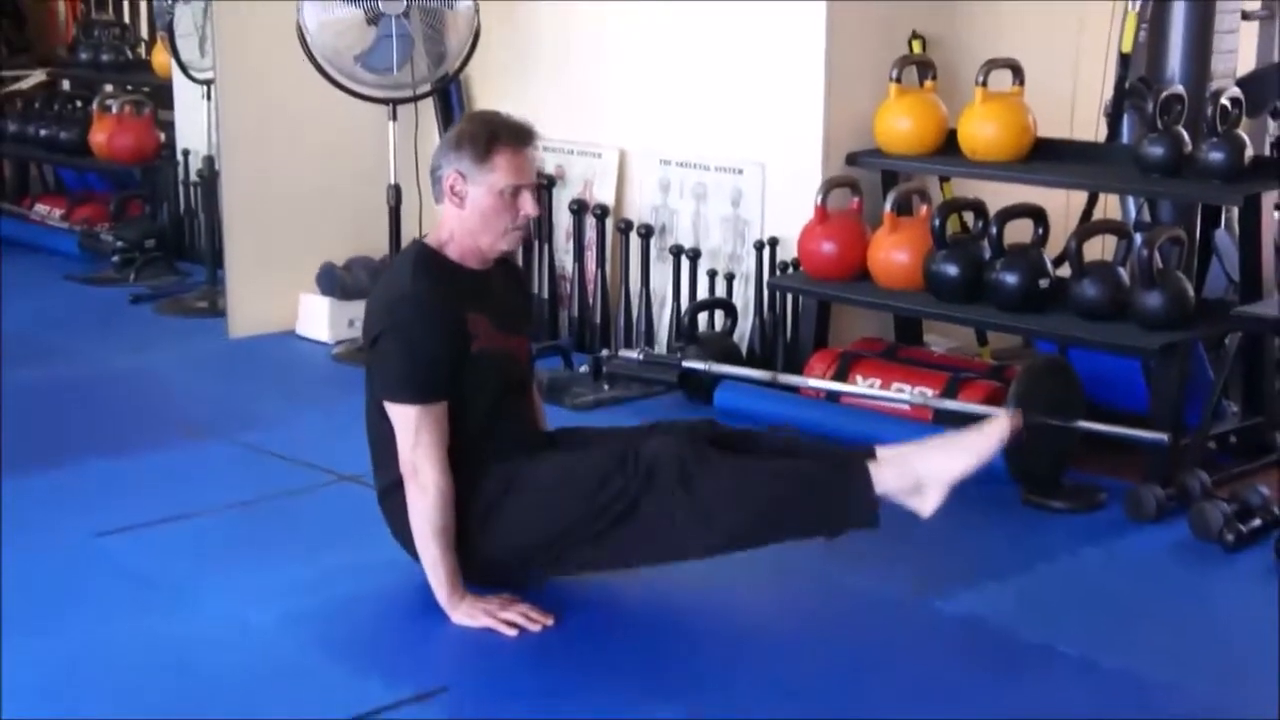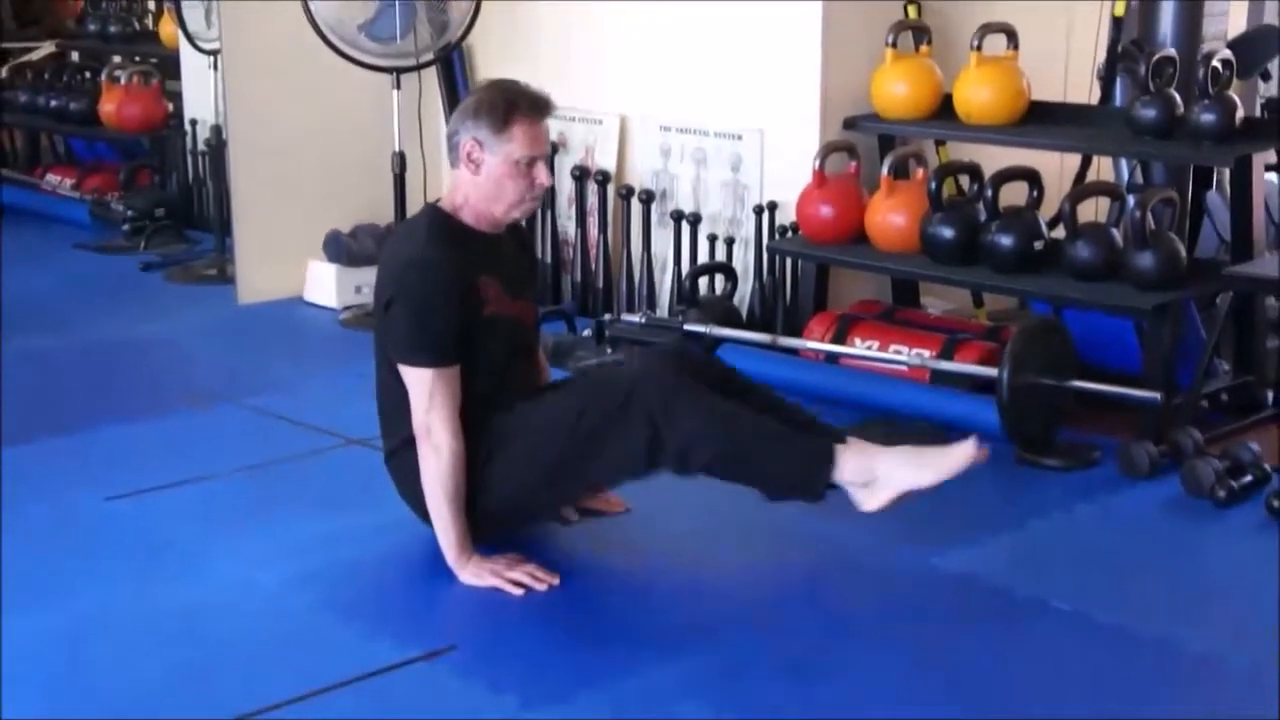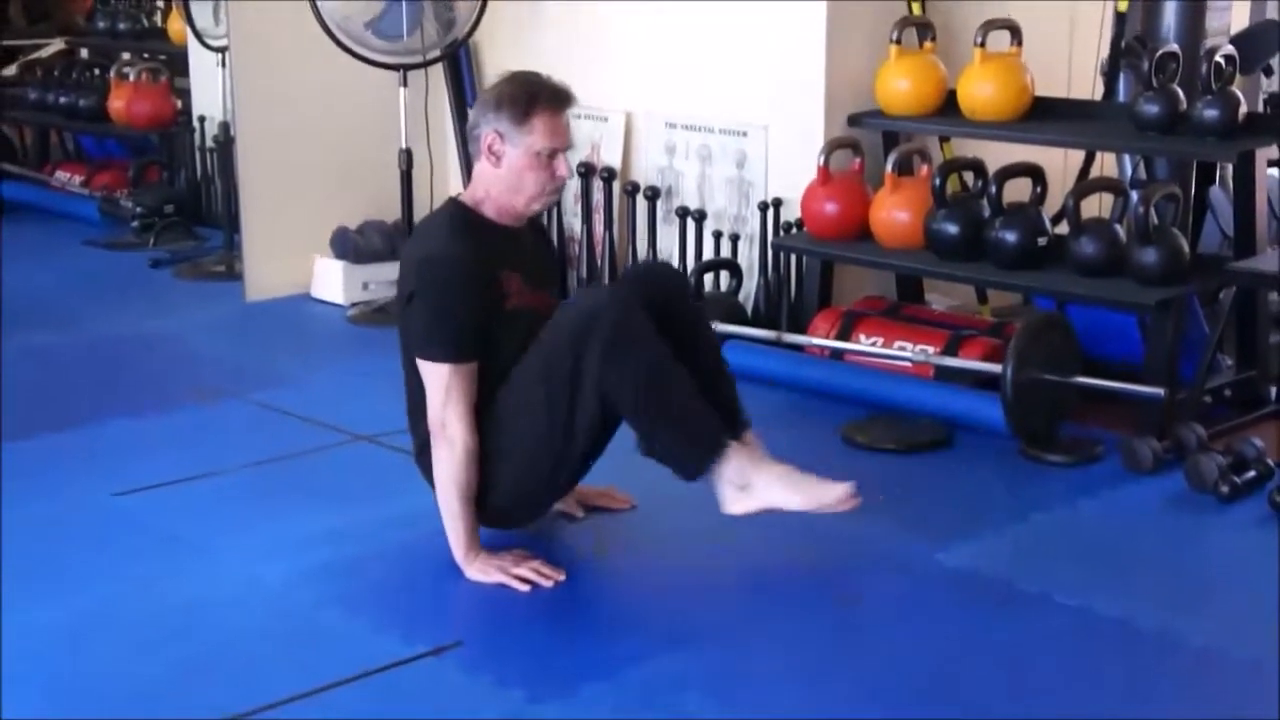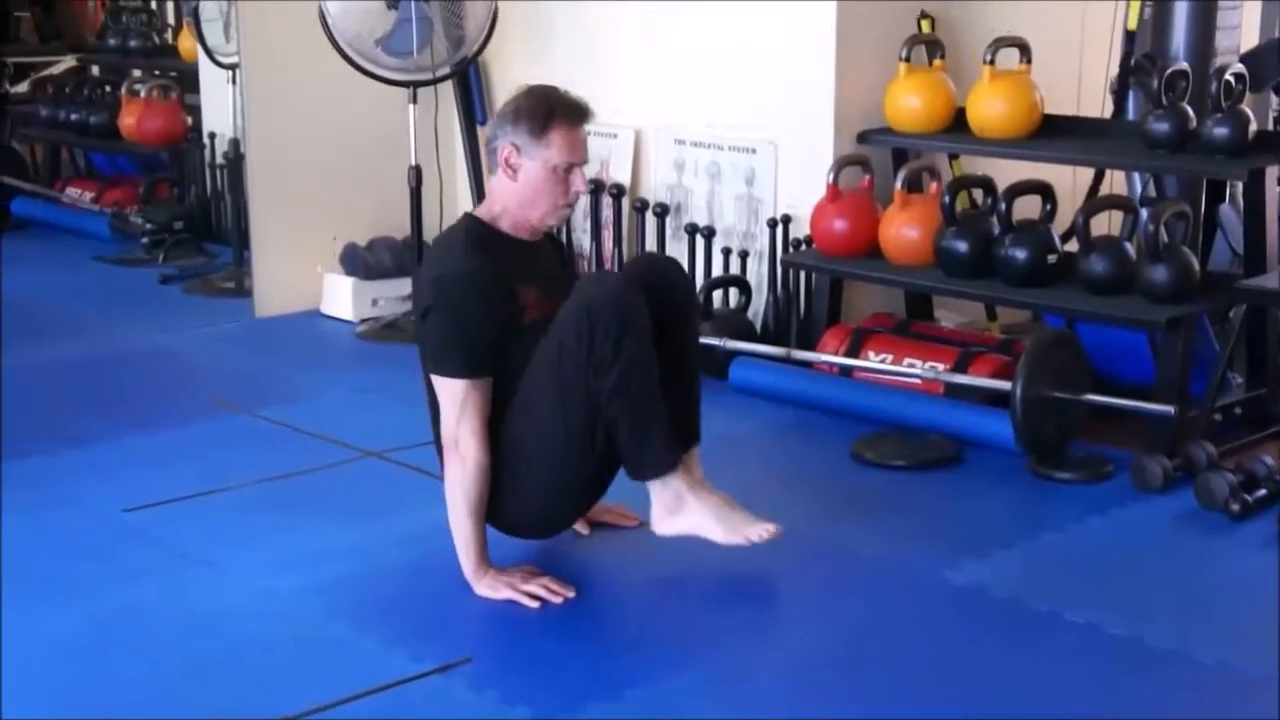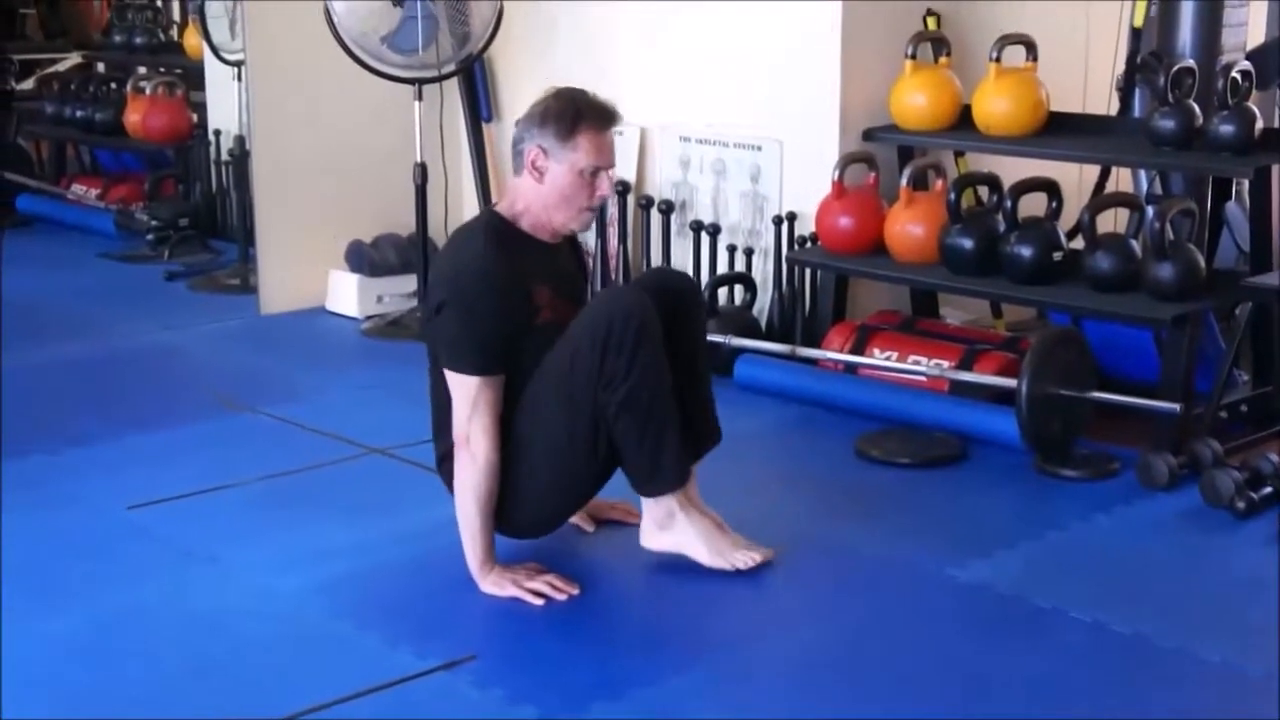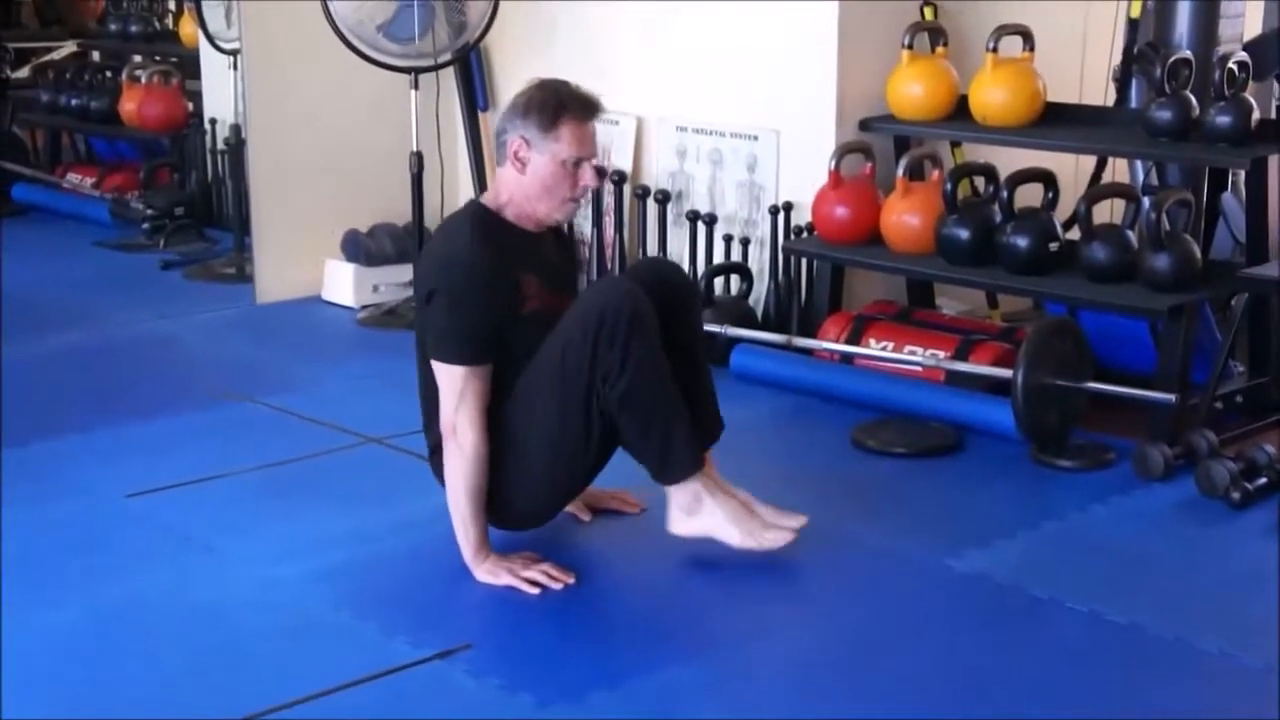
dt=0.3s
person 1, frame 1
left shoulder: (501, 276)
right shoulder: (413, 302)
right elbow: (421, 462)
left wrist: (563, 504)
right wrist: (454, 598)
left hip: (515, 472)
right hip: (465, 517)
left knee: (688, 443)
right knee: (667, 477)
left ankle: (897, 470)
right ankle: (892, 480)
person 1, frame 2
left shoulder: (507, 239)
right shoulder: (426, 264)
right elbow: (434, 425)
left wrist: (561, 464)
right wrist: (463, 560)
left hip: (512, 440)
right hip: (460, 477)
left knee: (680, 367)
right knee: (651, 395)
left ankle: (859, 459)
right ankle: (855, 469)
person 1, frame 3
left shoulder: (526, 233)
right shoulder: (446, 257)
right elbow: (447, 418)
left wrist: (558, 479)
right wrist: (470, 554)
left hip: (529, 455)
right hip: (495, 475)
left knee: (659, 285)
right knee: (604, 315)
left ankle: (740, 456)
right ankle: (733, 473)
person 1, frame 4
left shoulder: (541, 245)
right shoulder: (462, 271)
right elbow: (461, 433)
left wrist: (574, 497)
right wrist: (478, 571)
left hip: (561, 467)
right hip: (520, 487)
left knee: (659, 278)
right knee: (605, 301)
left ankle: (678, 478)
right ankle: (670, 494)
person 1, frame 5
left shoulder: (559, 244)
right shoulder: (479, 266)
right elbow: (472, 430)
left wrist: (573, 493)
right wrist: (484, 568)
left hip: (547, 462)
right hip: (512, 485)
left knee: (669, 293)
right knee: (622, 316)
left ankle: (674, 499)
right ankle: (666, 514)
person 1, frame 6
left shoulder: (547, 236)
right shoulder: (467, 258)
right elbow: (460, 420)
left wrist: (570, 479)
right wrist: (480, 557)
left hip: (542, 451)
right hip: (505, 477)
left knee: (662, 282)
right knee: (615, 307)
left ankle: (696, 483)
right ankle: (689, 496)
